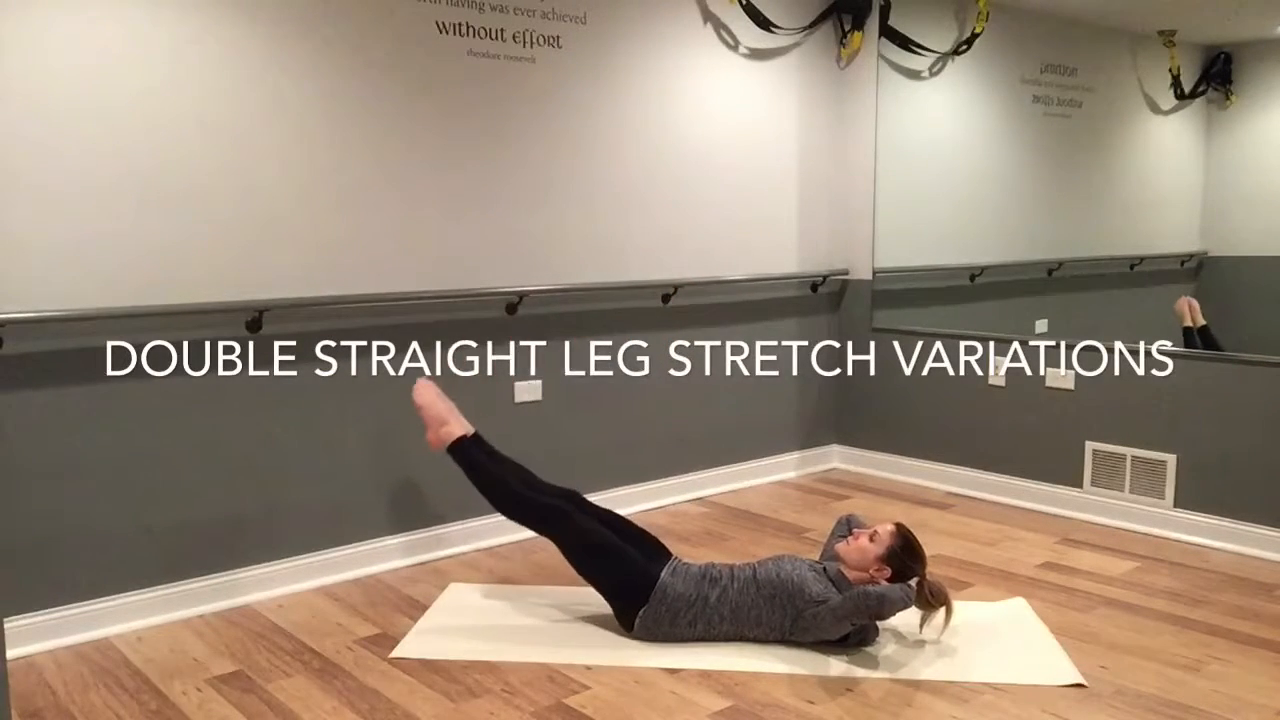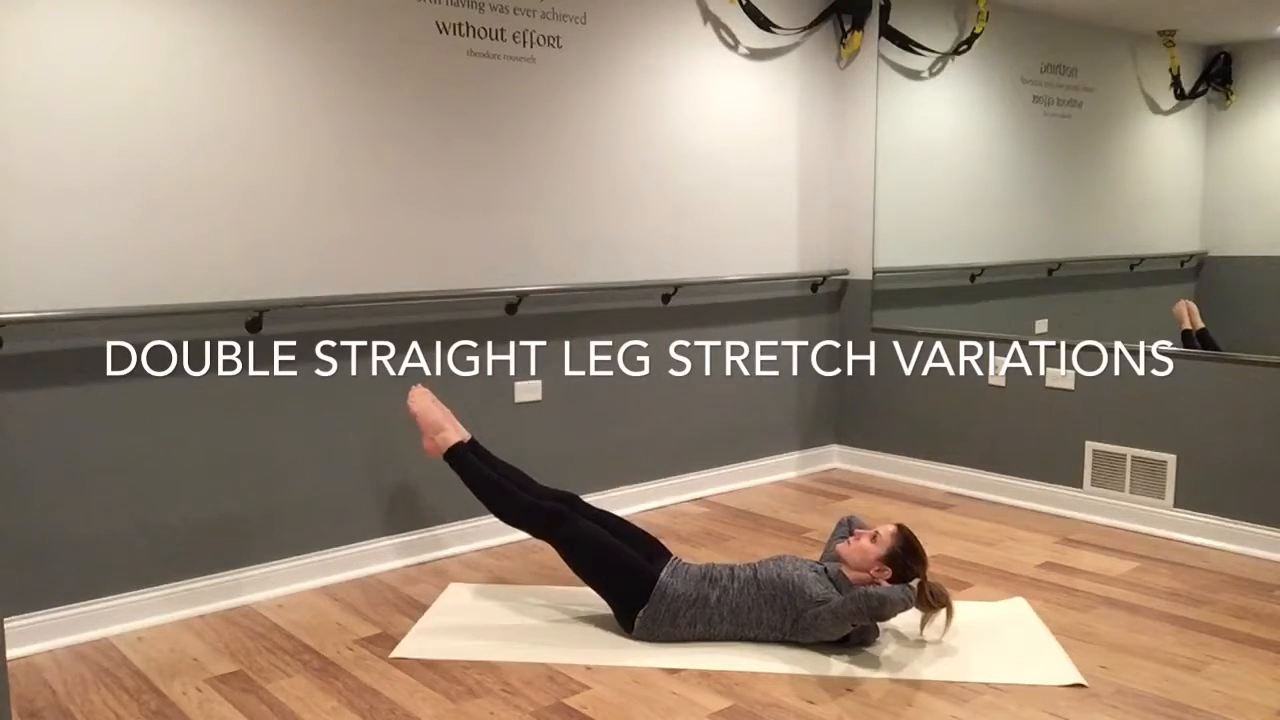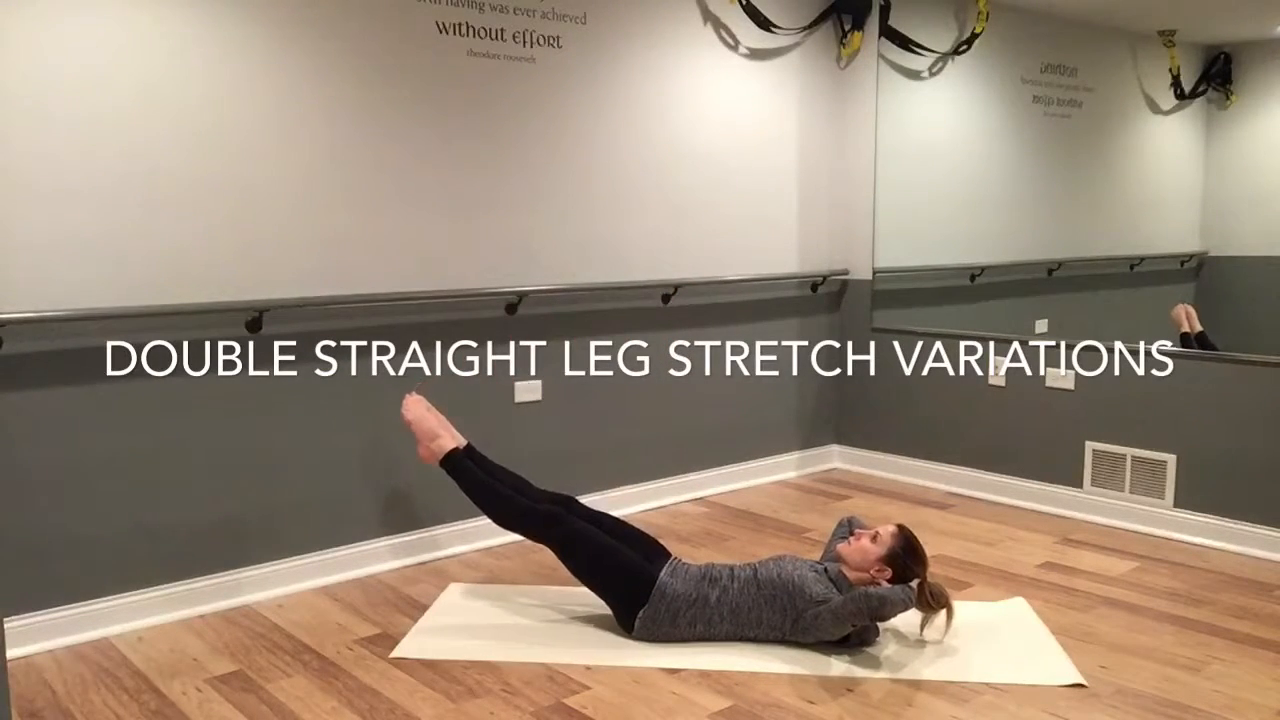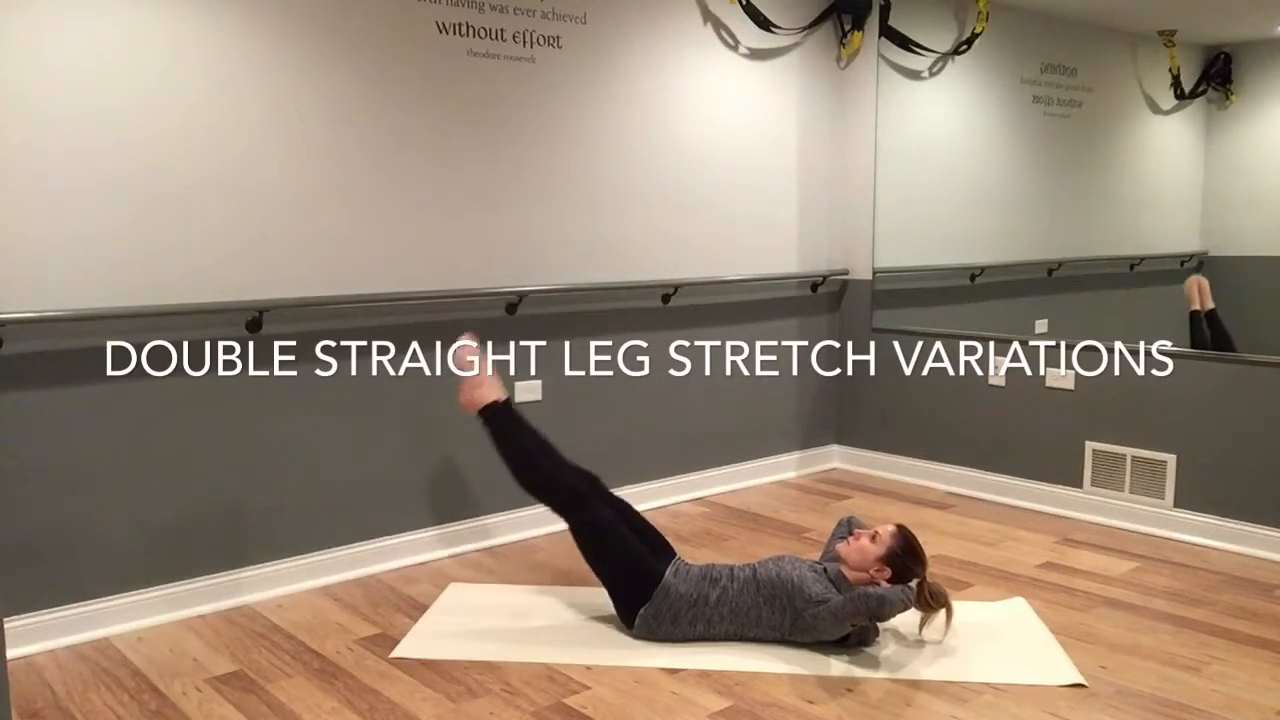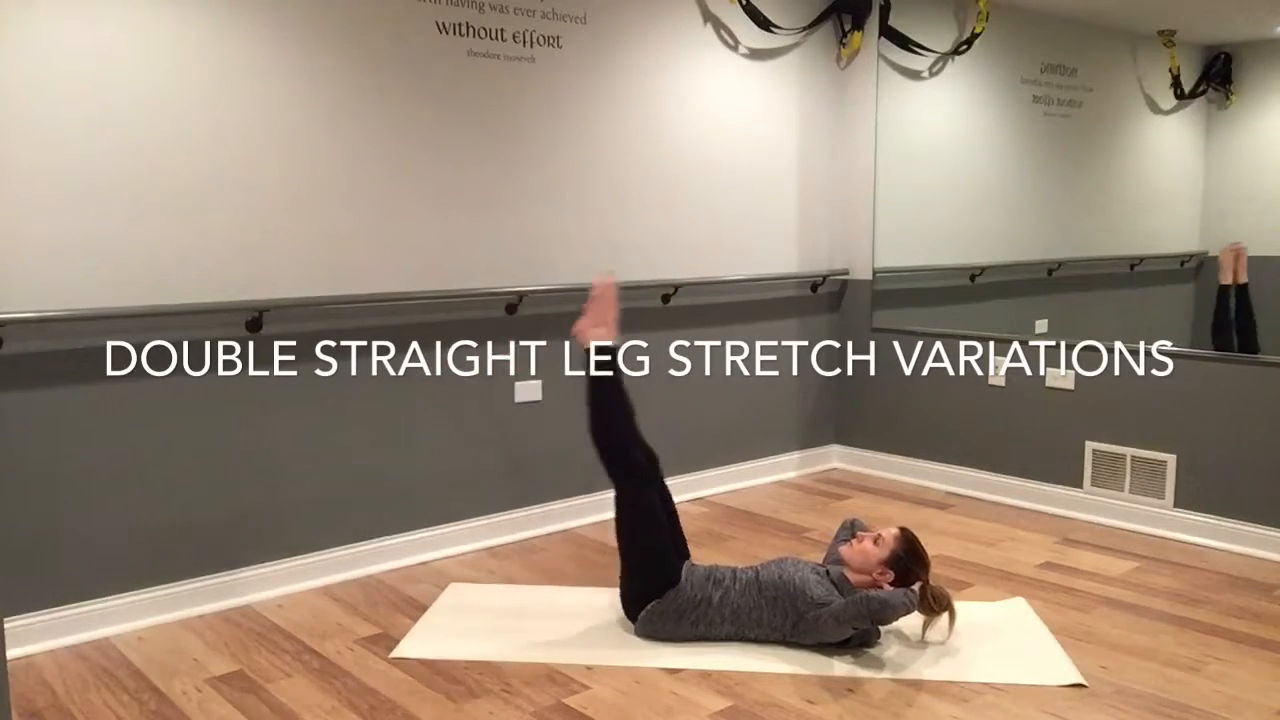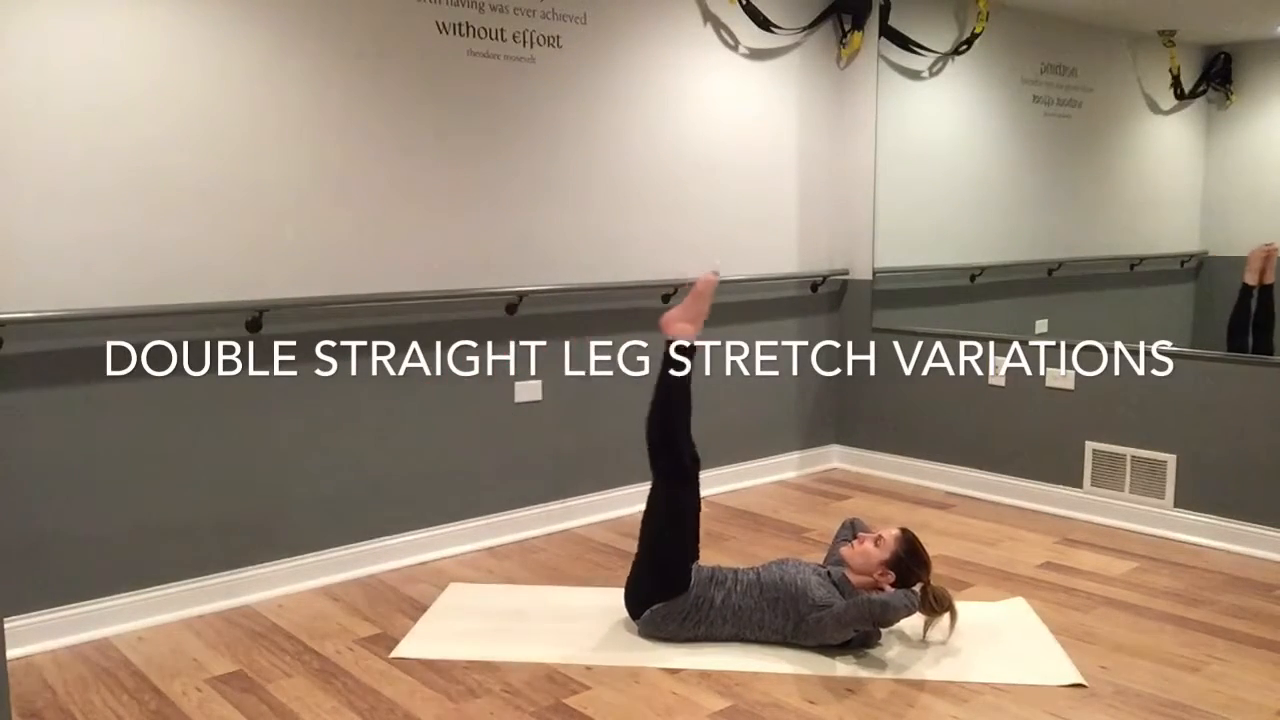
dt=0.4s
person 1, frame 1
left shoulder: (831, 610)
right shoulder: (831, 576)
left elbow: (878, 599)
right elbow: (844, 519)
left wrist: (908, 591)
left hip: (659, 607)
right hip: (676, 581)
left knee: (557, 517)
right knee: (571, 504)
left ankle: (457, 439)
right ankle: (461, 437)
person 1, frame 2
left shoulder: (832, 613)
right shoulder: (832, 575)
left elbow: (876, 601)
right elbow: (844, 520)
left wrist: (908, 591)
left hip: (660, 607)
right hip: (678, 579)
left knee: (554, 519)
right knee: (569, 505)
left ankle: (454, 446)
right ankle: (460, 444)
person 1, frame 3
left shoulder: (834, 613)
right shoulder: (832, 575)
left elbow: (874, 601)
right elbow: (845, 520)
left wrist: (909, 593)
right wrist: (907, 573)
left hip: (659, 607)
right hip: (677, 579)
left knee: (551, 522)
right knee: (566, 507)
left ankle: (449, 453)
right ankle: (456, 450)
person 1, frame 4
left shoulder: (834, 613)
right shoulder: (832, 577)
left elbow: (874, 601)
right elbow: (846, 521)
left wrist: (911, 591)
left hip: (658, 607)
right hip: (682, 581)
left knee: (576, 499)
right knee: (589, 489)
left ankle: (490, 403)
right ankle: (495, 404)
person 1, frame 5
left shoulder: (833, 614)
right shoulder: (835, 577)
left elbow: (874, 604)
right elbow: (851, 524)
left wrist: (912, 594)
left hip: (661, 606)
right hip: (688, 584)
left knee: (635, 474)
right knee: (643, 468)
left ankle: (600, 345)
person 1, frame 6
left shoulder: (837, 615)
right shoulder: (838, 578)
left elbow: (878, 607)
right elbow: (850, 524)
left wrist: (913, 597)
left hip: (663, 607)
right hip: (690, 586)
left knee: (676, 471)
left ankle: (681, 338)
